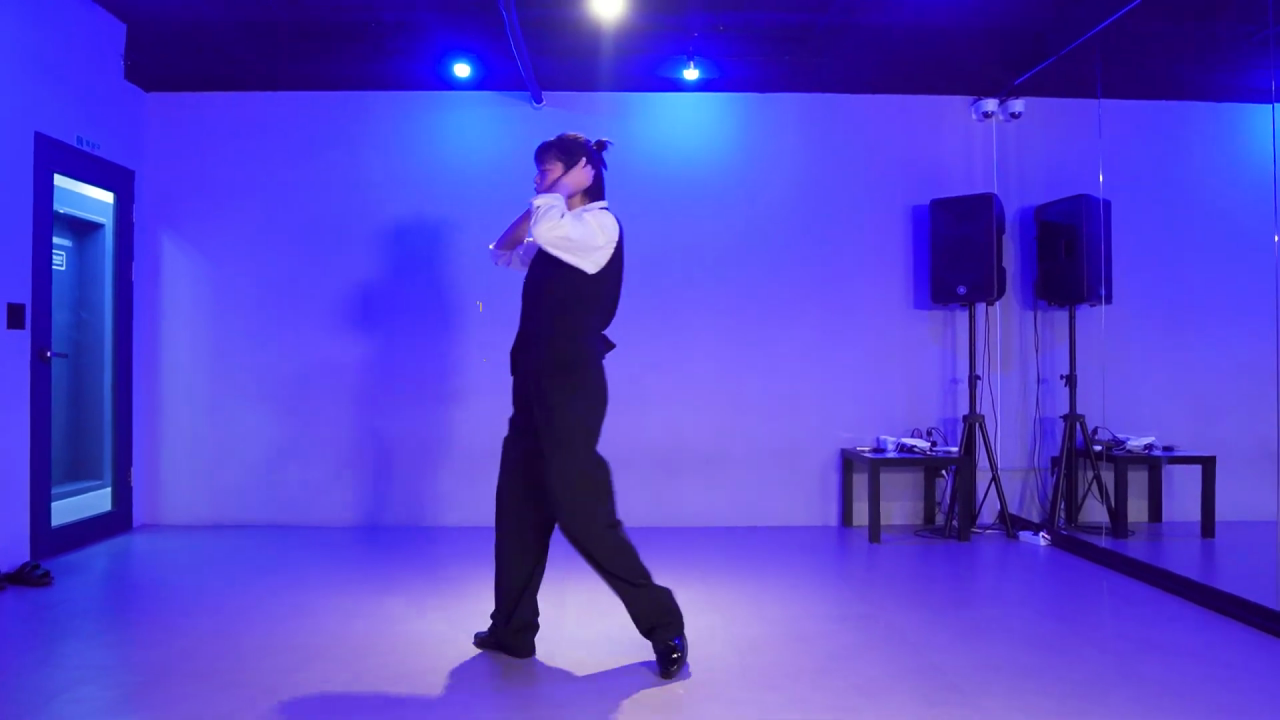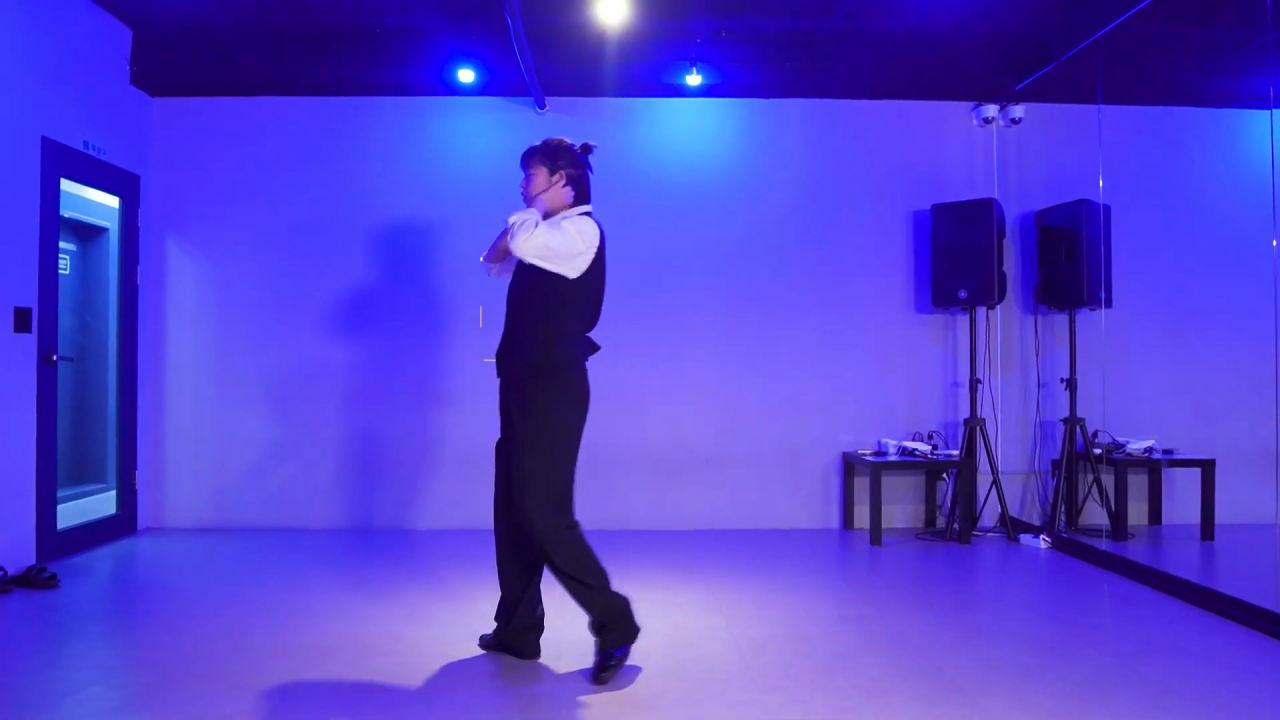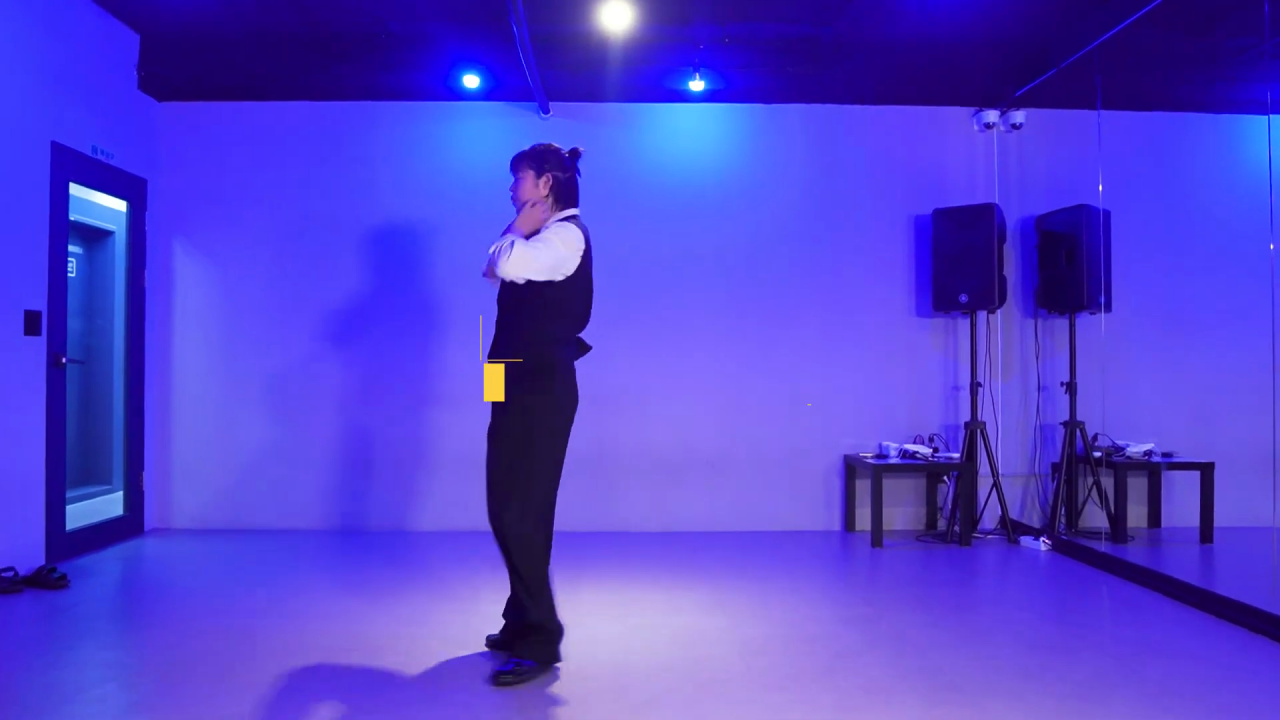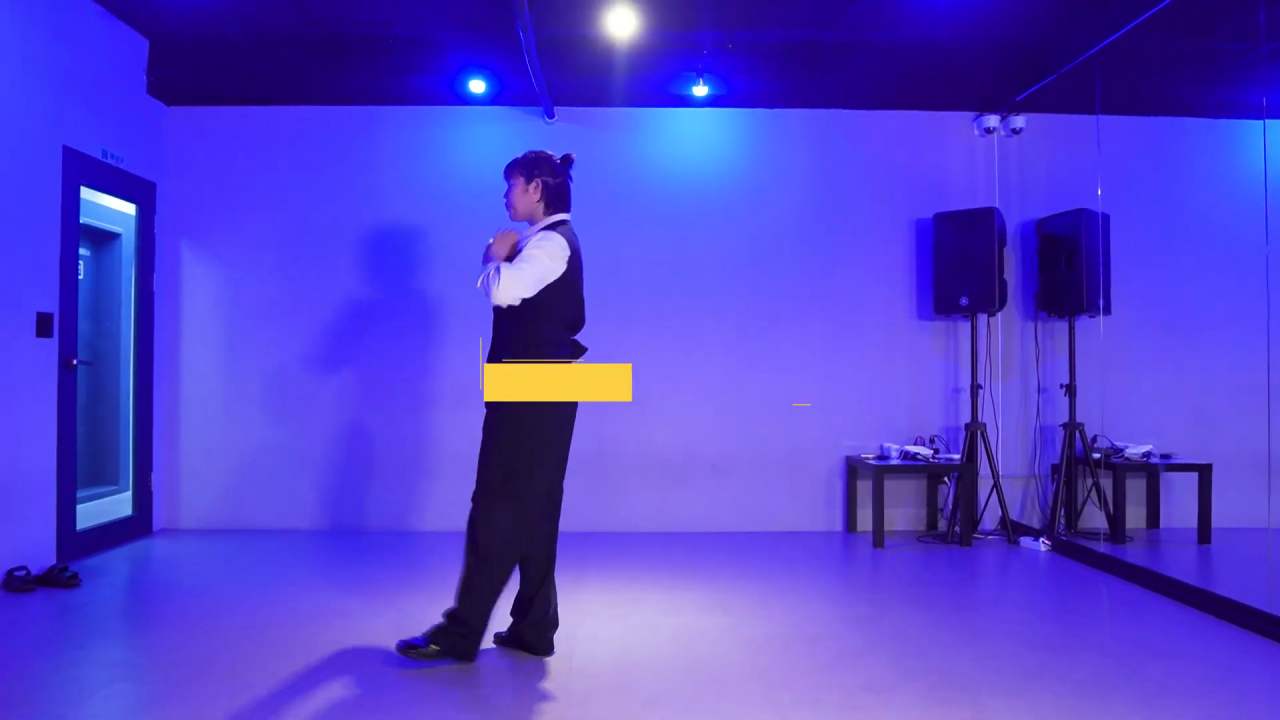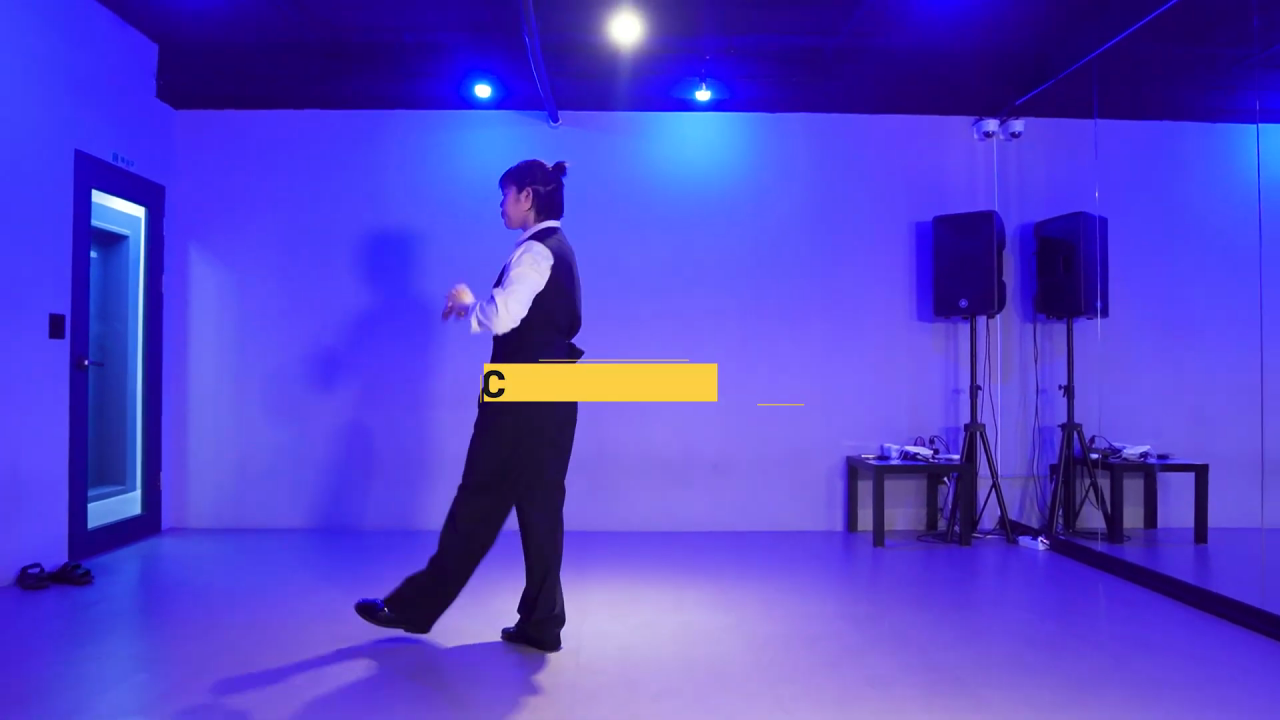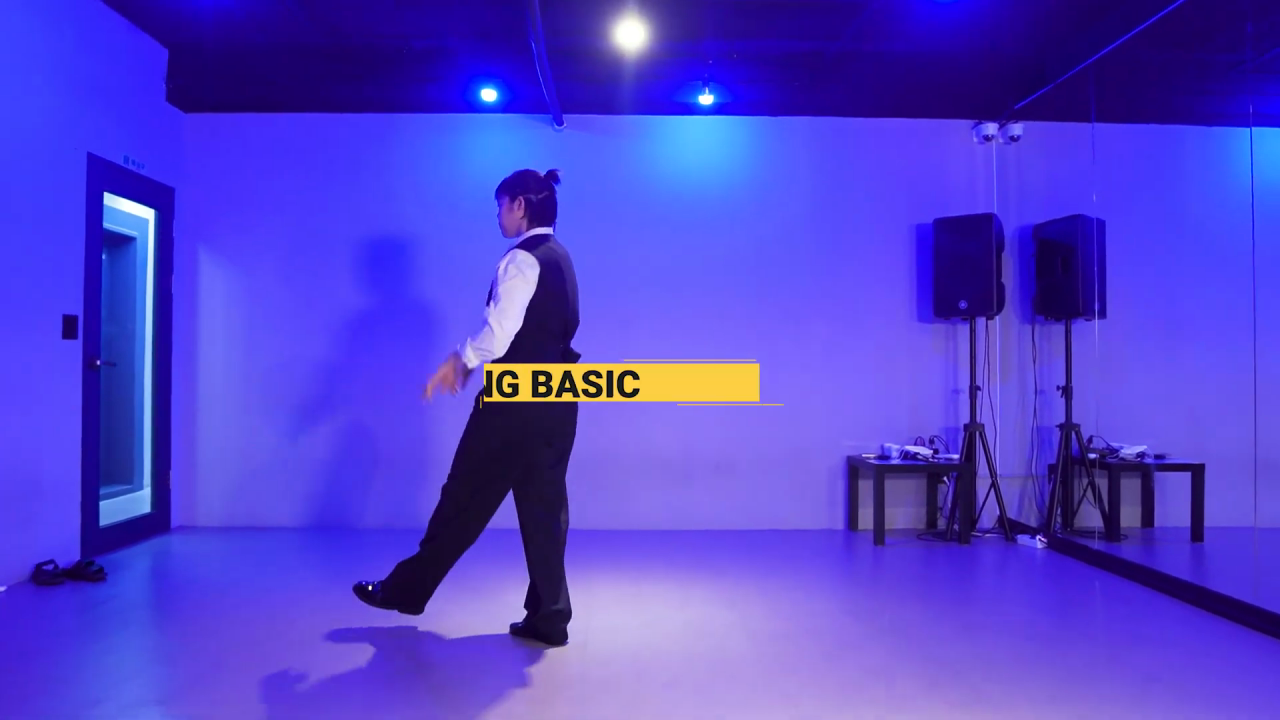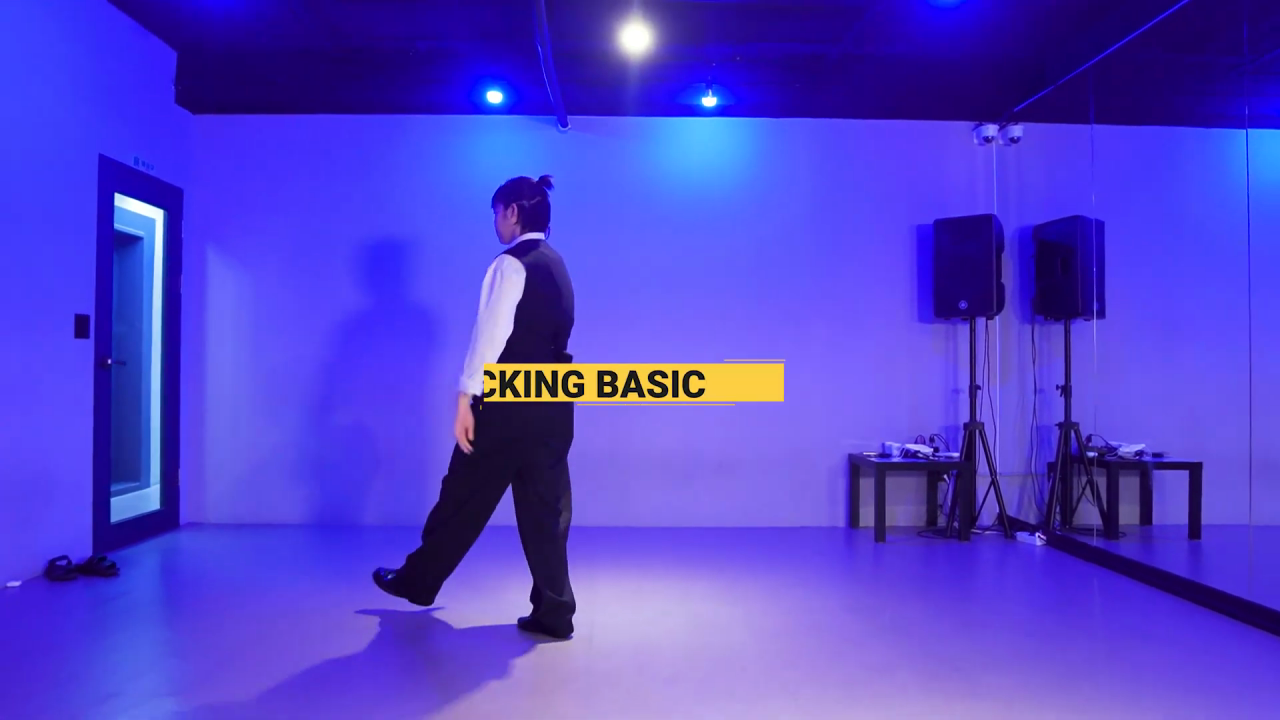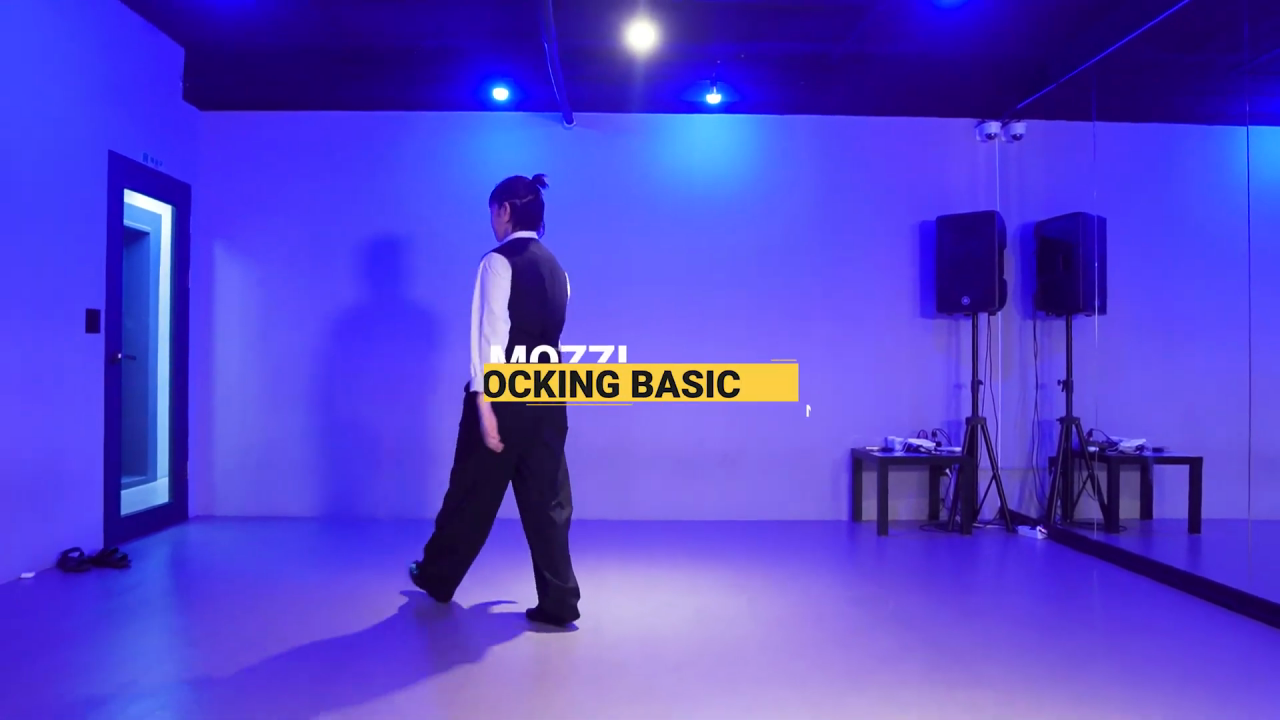
dt=0.1s
person 1, frame 1
left shoulder: (600, 225)
right shoulder: (564, 233)
left elbow: (547, 227)
right elbow: (504, 252)
left wrist: (559, 192)
right wrist: (543, 203)
left hip: (569, 386)
right hip: (539, 386)
left knee: (580, 512)
right knee: (520, 505)
left ankle: (663, 625)
right ankle: (512, 629)
person 1, frame 2
left shoulder: (580, 230)
right shoulder: (557, 232)
left elbow: (521, 240)
right elbow: (495, 260)
left wrist: (537, 210)
right wrist: (539, 210)
left hip: (547, 384)
right hip: (532, 384)
left knee: (543, 510)
right knee: (516, 508)
left ankle: (613, 621)
right ankle: (516, 629)
person 1, frame 3
left shoulder: (566, 235)
right shoulder: (544, 240)
left elbow: (506, 264)
right elbow: (499, 268)
left wrist: (519, 230)
right wrist: (519, 230)
left hip: (539, 387)
right hip: (527, 386)
left knee: (517, 510)
right knee: (514, 509)
left ankle: (536, 639)
right ankle: (527, 631)
person 1, frame 4
left shoulder: (551, 241)
right shoulder: (551, 242)
left elbow: (498, 291)
right elbow: (512, 295)
left wrist: (496, 256)
right wrist: (504, 259)
left knee: (498, 508)
right knee: (531, 507)
left ankle: (461, 632)
right ankle: (534, 627)
person 1, frame 5
left shoulder: (537, 250)
right shoulder: (550, 248)
left elbow: (499, 318)
left wrist: (466, 302)
right wrist: (473, 302)
left hip: (523, 395)
right hip: (546, 393)
left knee: (481, 503)
right knee: (539, 506)
left ankle: (414, 607)
right ankle: (541, 623)
person 1, frame 6
left shoulder: (521, 259)
right shoulder: (557, 259)
left elbow: (498, 333)
left wrist: (457, 363)
right wrist: (470, 358)
left hip: (517, 398)
right hip: (556, 397)
left knee: (468, 499)
right knee: (544, 507)
left ankle: (406, 589)
right ankle: (548, 617)
person 1, frame 7
left shoulder: (509, 264)
right shoulder: (554, 264)
left elbow: (490, 337)
left wrist: (465, 399)
left hip: (509, 399)
right hip: (552, 399)
left knee: (467, 495)
right knee: (546, 504)
left ankle: (418, 580)
right ankle: (553, 611)
person 1, frame 8
left shoulder: (496, 261)
right shoulder: (553, 266)
left elbow: (489, 336)
left wrist: (484, 401)
left hip: (504, 393)
left knee: (473, 490)
right knee: (546, 496)
left ankle: (438, 576)
right ankle: (558, 599)
